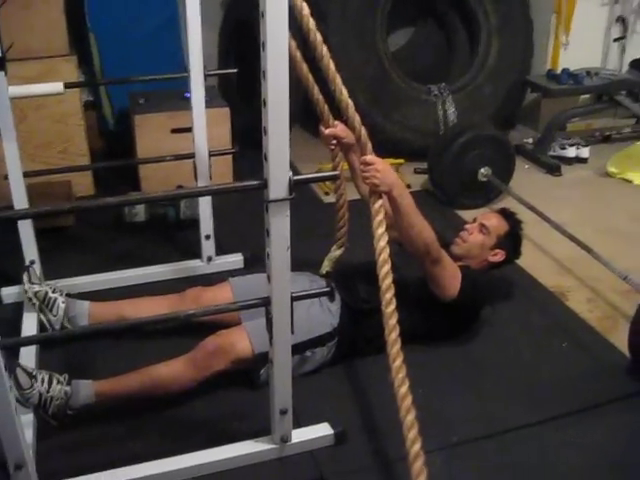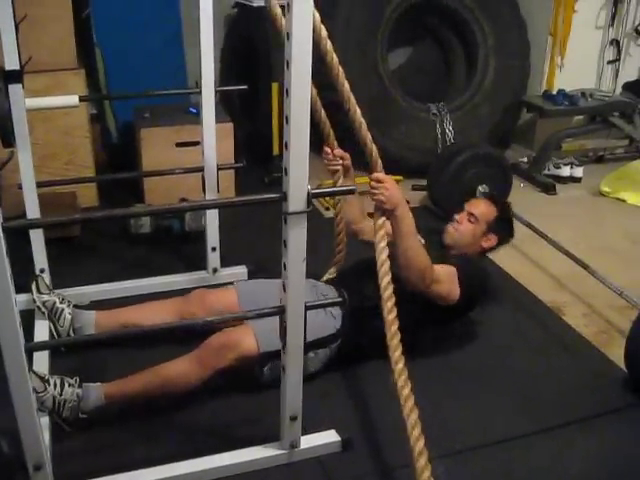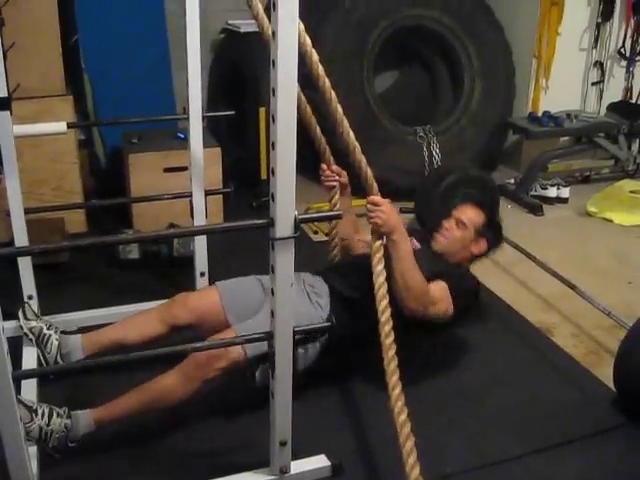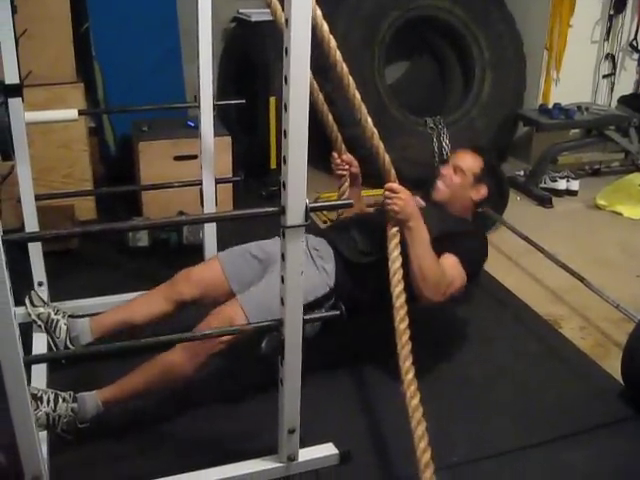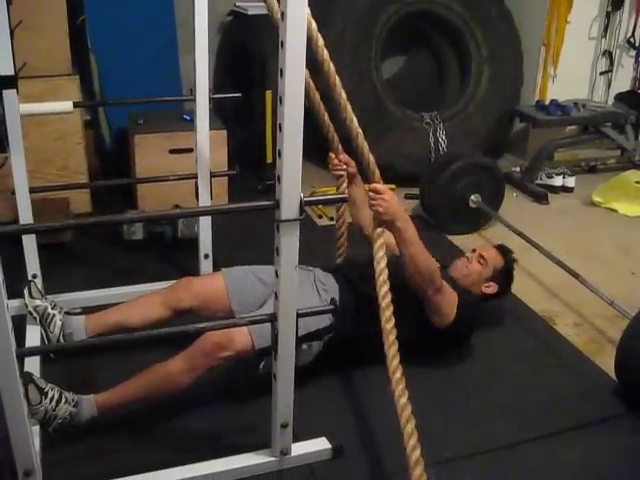
dt=1s
person 1, frame 1
left shoulder: (466, 292)
right shoulder: (441, 260)
left elbow: (428, 253)
right elbow: (386, 214)
left wrist: (396, 188)
right wrist: (352, 151)
left hip: (339, 321)
right hip: (324, 285)
left knee: (216, 352)
right knee: (196, 299)
left ankle: (71, 395)
right ankle: (72, 313)
person 1, frame 2
left shoulder: (467, 276)
right shoulder: (436, 238)
left elbow: (420, 280)
right elbow: (361, 228)
left wrist: (400, 210)
right wrist: (347, 177)
left hip: (341, 322)
right hip: (323, 290)
left knee: (220, 349)
right knee: (199, 301)
left ankle: (83, 398)
right ankle: (80, 322)
person 1, frame 3
left shoulder: (458, 284)
right shoulder: (423, 241)
left elbow: (415, 303)
right elbow: (353, 245)
left wrist: (396, 234)
right wrist: (344, 195)
left hip: (326, 315)
right hip: (306, 283)
left knee: (207, 359)
right knee: (182, 306)
left ankle: (74, 426)
right ankle: (69, 349)
person 1, frame 4
left shoulder: (467, 241)
right shoulder: (424, 199)
left elbow: (430, 289)
left wrist: (411, 222)
right wrist: (355, 183)
left hip: (329, 277)
right hip: (307, 246)
left knee: (212, 333)
right knee: (186, 282)
left ankle: (83, 408)
right ankle: (76, 333)
person 1, frame 5
left shoulder: (455, 309)
right shoulder: (437, 266)
left elbow: (426, 282)
right elbow: (373, 231)
left wrist: (401, 221)
right wrist: (355, 181)
left hip: (330, 310)
right hip: (314, 278)
left knee: (213, 347)
right knee: (186, 291)
left ankle: (78, 409)
right ankle: (70, 328)
